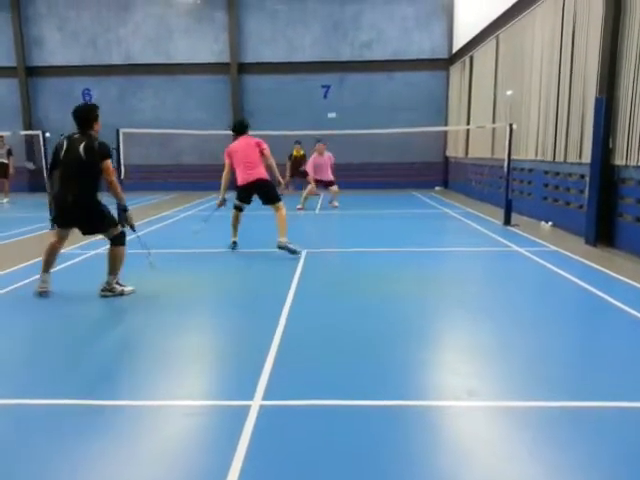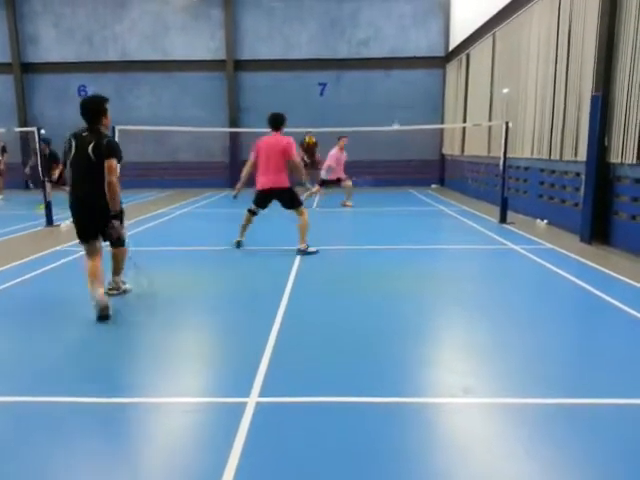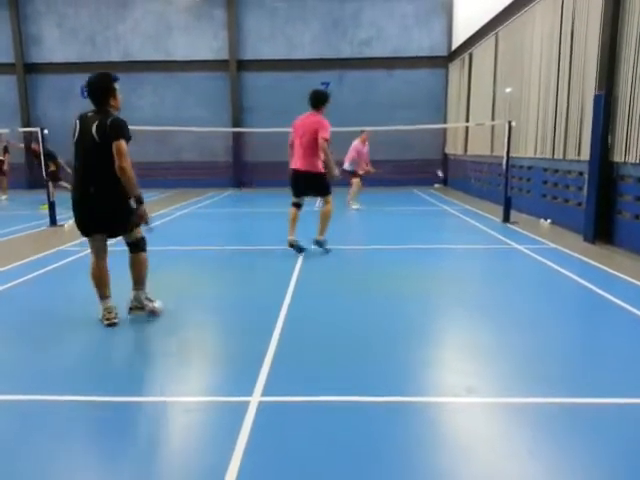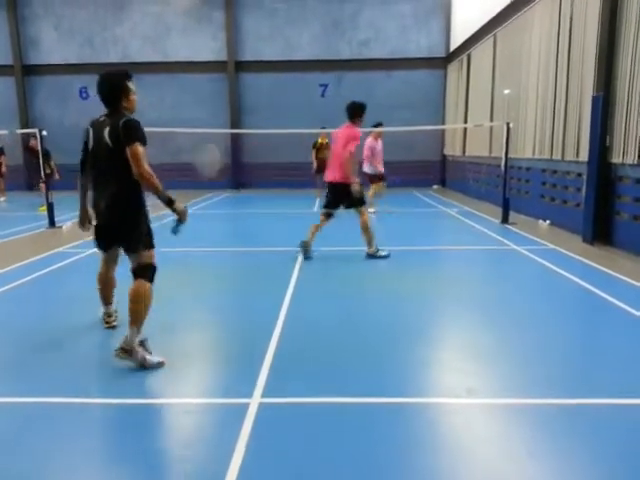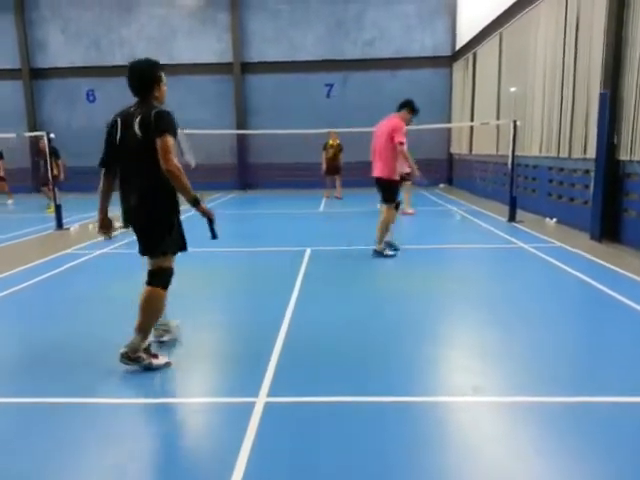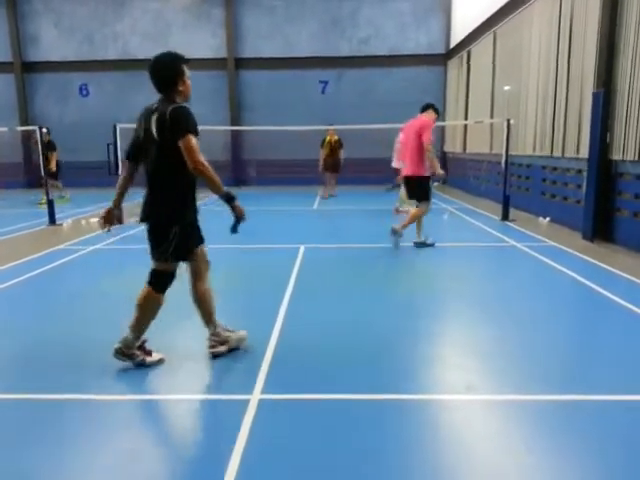
dt=0.3s
person 1, frame 1
left shoulder: (63, 143)
right shoulder: (99, 147)
left elbow: (52, 174)
right elbow: (111, 181)
left wrist: (55, 198)
right wrist: (124, 209)
left hip: (62, 202)
right hip: (87, 203)
left knee: (58, 240)
right knee: (118, 236)
left ankle: (43, 281)
right ankle: (111, 284)
person 1, frame 2
left shoulder: (72, 140)
right shoulder: (108, 144)
right elbow: (111, 181)
right wrist: (116, 216)
left hip: (79, 206)
right hip: (103, 205)
left knee: (93, 255)
right knee: (117, 239)
left ankle: (99, 295)
right ankle: (116, 282)
person 1, frame 3
left shoulder: (81, 121)
right shoulder: (115, 124)
right elbow: (122, 166)
right wrist: (138, 200)
left hip: (83, 196)
right hip: (111, 195)
left knee: (98, 253)
right knee: (137, 243)
left ankle: (107, 310)
right ankle: (140, 300)
person 1, frame 4
left shoulder: (93, 127)
right shoulder: (129, 125)
left elbow: (84, 172)
right elbow: (142, 172)
left wrist: (84, 208)
right wrist: (171, 202)
left hip: (103, 206)
right hip: (128, 207)
left knee: (109, 260)
right knee: (144, 270)
left ankle: (108, 313)
right ankle: (131, 343)
person 1, frame 5
left shoulder: (118, 120)
right shoulder: (160, 117)
left elbow: (108, 172)
right elbow: (169, 166)
left wrist: (103, 213)
right wrist: (196, 202)
left hip: (134, 206)
right hip: (159, 205)
left knee: (160, 264)
right knee: (161, 273)
left ankle: (155, 323)
right ankle: (136, 349)
person 1, frame 6
left shoulder: (149, 114)
right shoulder: (178, 113)
left elbow: (131, 164)
right elbow: (196, 164)
left wrist: (116, 205)
right wrist: (229, 199)
left hip: (163, 206)
right hip: (173, 209)
left knee: (200, 267)
right knee: (162, 276)
left ankle: (216, 335)
right ankle: (129, 345)
person 2, frame 1
left shoulder: (230, 148)
right shoulder: (256, 141)
left elbow: (227, 172)
right elbow: (268, 156)
left wrist: (222, 195)
right wrist: (278, 176)
left hip: (243, 182)
right hip: (260, 179)
left knee: (237, 209)
right knee: (279, 208)
left ankle: (234, 240)
right ankle: (282, 240)
person 2, frame 2
left shoulder: (260, 142)
right shoulder: (288, 141)
left elbow: (250, 165)
right elbow: (296, 162)
left wrist: (240, 184)
right wrist: (305, 180)
left hip: (263, 186)
right hip: (282, 185)
left knee: (251, 212)
right knee: (302, 213)
left ankle: (240, 239)
right ankle: (302, 246)
person 2, frame 3
left shoulder: (298, 120)
right shoulder: (322, 122)
left elbow: (291, 143)
right elbow: (323, 146)
left wrist: (293, 161)
right wrist: (333, 167)
left hip: (297, 168)
right hip: (314, 169)
left knee: (297, 203)
right knee: (327, 202)
left ankle: (292, 239)
right ankle: (320, 237)
person 2, frame 4
left shoulder: (339, 131)
right shoulder: (355, 133)
right elbow: (348, 157)
right wrist: (354, 182)
left hip: (332, 179)
right hip: (345, 180)
left knee: (327, 214)
right knee: (362, 213)
left ankle: (307, 242)
right ankle: (372, 250)
person 2, frame 5
left shoulder: (381, 124)
right shoulder: (398, 124)
left elbow: (373, 150)
right elbow: (401, 150)
right wrist: (414, 169)
left hip: (379, 173)
right hip: (388, 174)
left knee: (394, 204)
right knee: (389, 210)
left ankle: (386, 238)
right ankle: (379, 247)
person 2, frame 6
left shoulder: (409, 124)
right shoulder: (426, 122)
left elbow: (403, 149)
right elbow: (427, 147)
left wrist: (403, 170)
right wrist: (436, 168)
left hip: (408, 171)
right hip: (419, 172)
left knee: (421, 205)
right knee: (424, 207)
left ankle: (419, 239)
right ankle: (398, 229)
